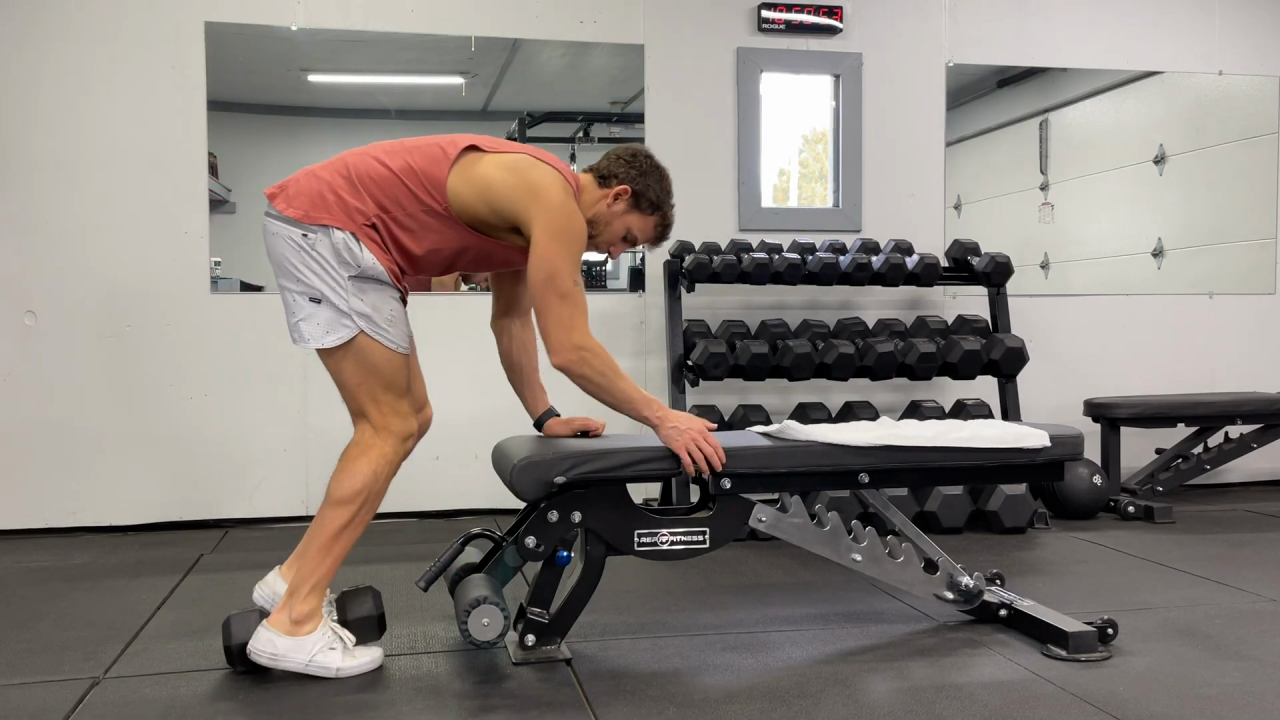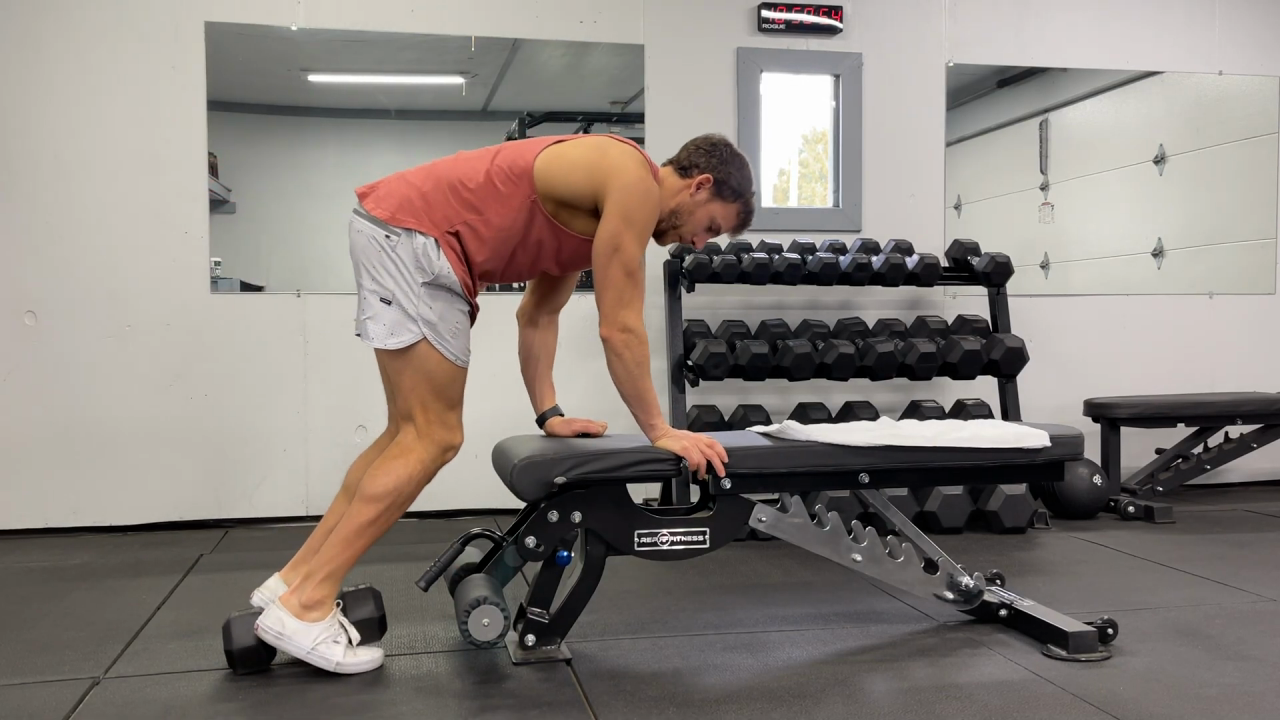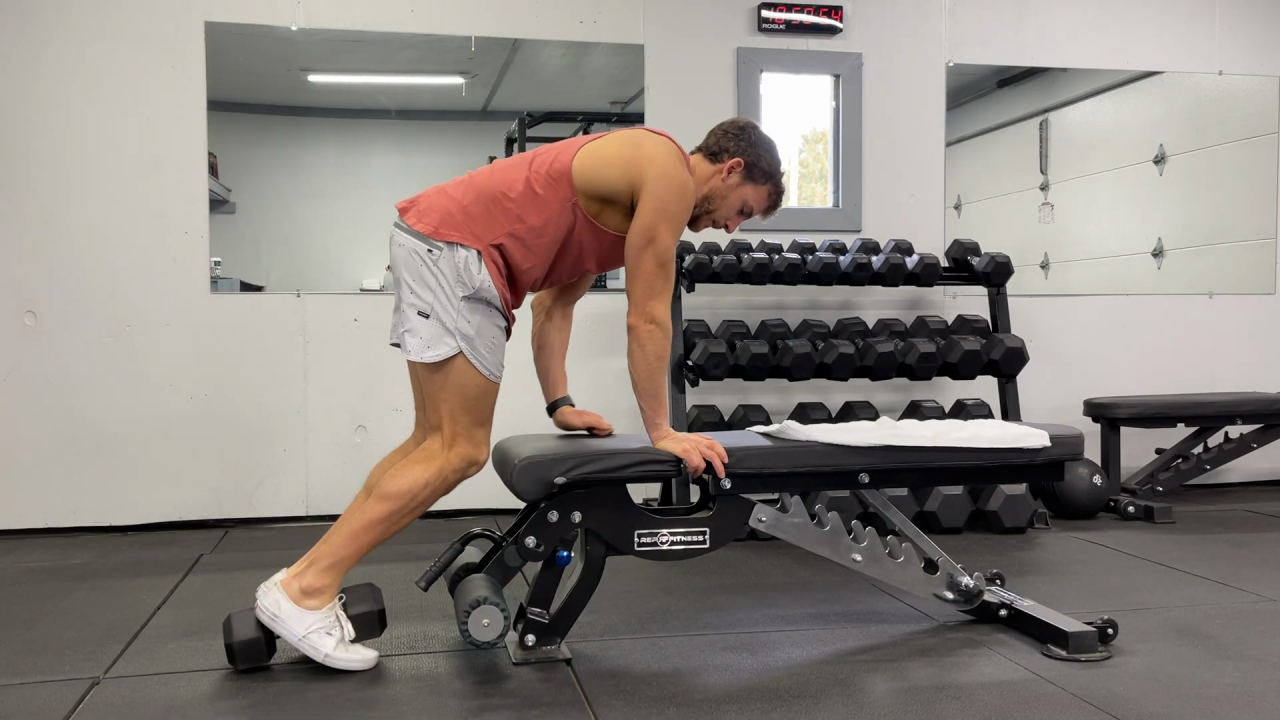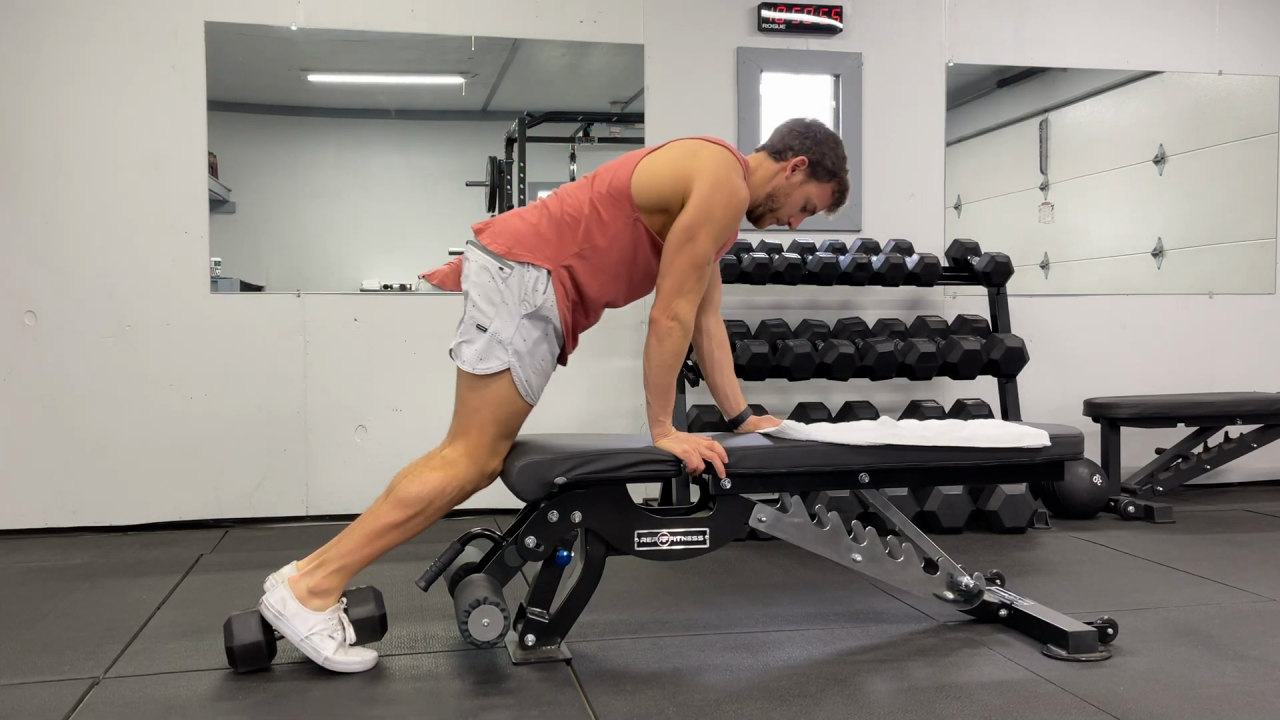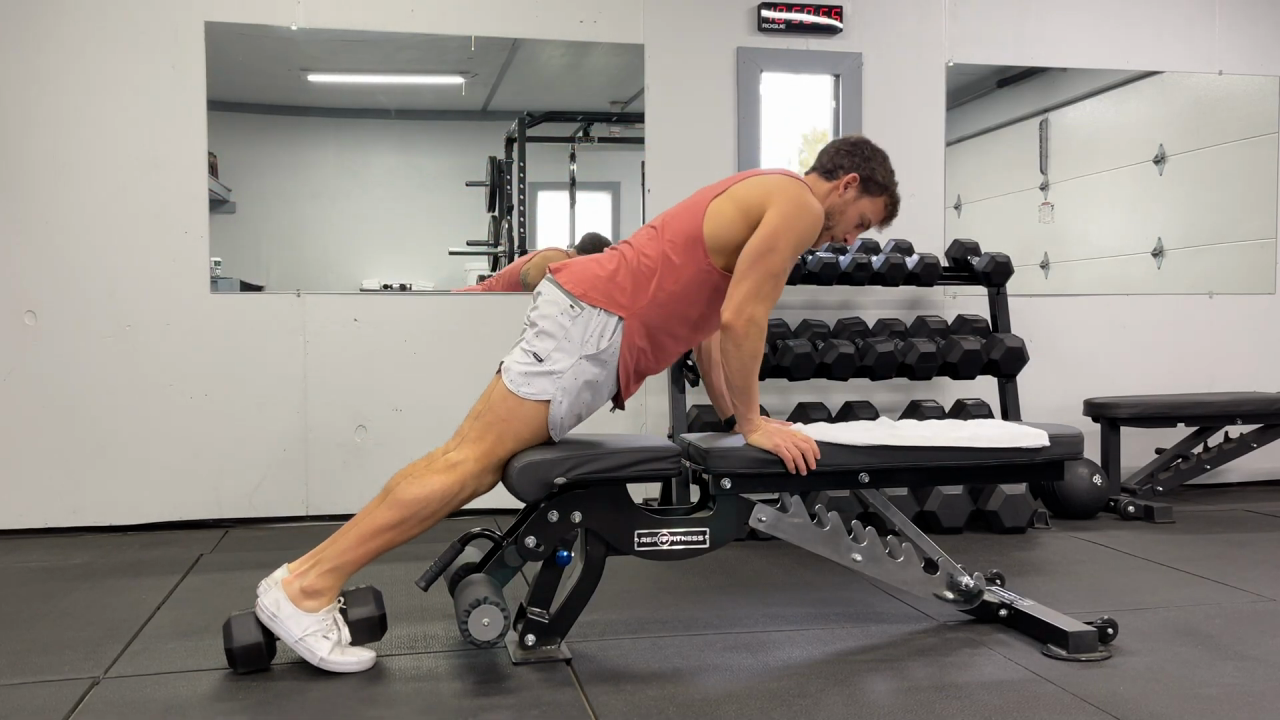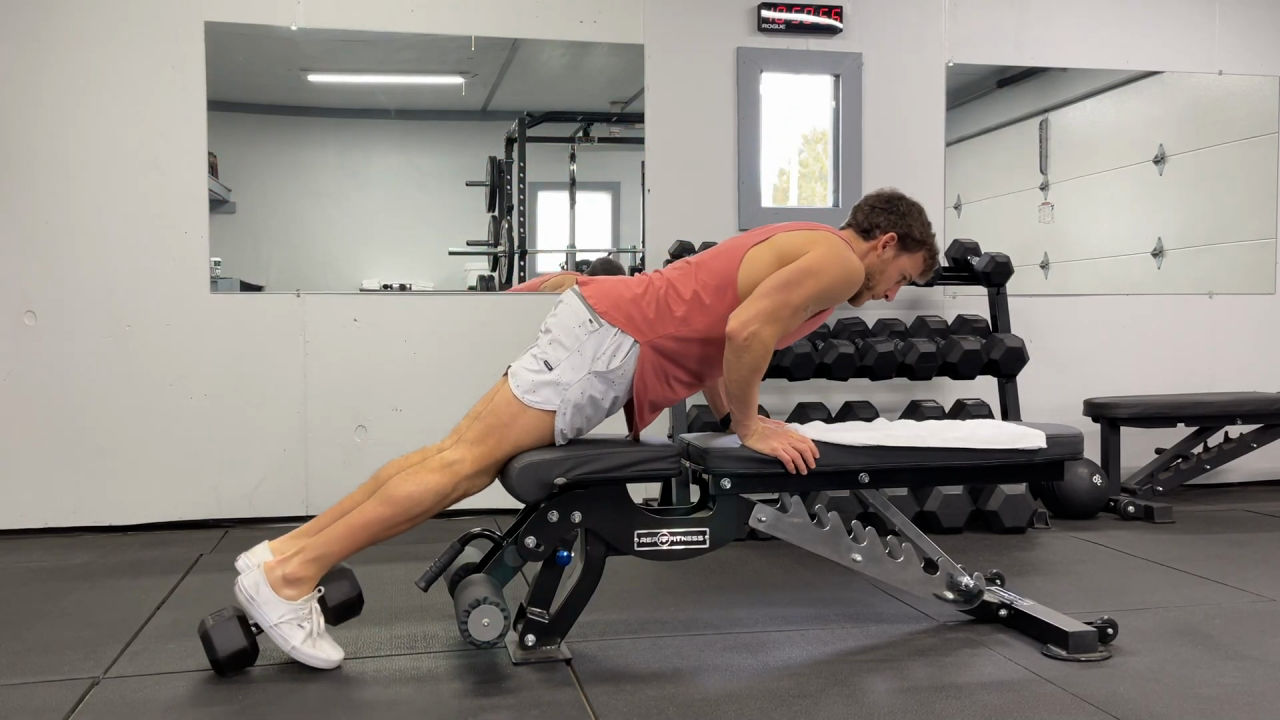
dt=0.5s
person 1, frame 1
left shoulder: (537, 201)
right shoulder: (556, 204)
left elbow: (511, 321)
right elbow: (570, 348)
left wrist: (544, 416)
right wrist: (662, 419)
left hip: (327, 226)
right hip: (324, 225)
left knee: (401, 420)
right knee: (392, 428)
left ankle: (295, 577)
right ankle: (294, 624)
person 1, frame 2
left shoulder: (599, 204)
right shoulder: (635, 183)
left elbow: (538, 316)
right elbow: (619, 328)
left wrist: (548, 414)
right wrist: (659, 431)
left hip: (398, 230)
right hip: (410, 233)
left knee: (412, 434)
right knee: (433, 438)
left ankle: (296, 581)
right ankle: (304, 608)
person 1, frame 3
left shoulder: (638, 182)
right shoulder: (669, 174)
left elbow: (552, 306)
right elbow: (648, 317)
left wrist: (560, 403)
right wrist: (660, 430)
left hip: (440, 245)
right hip: (453, 248)
left knee: (437, 443)
right knee: (458, 450)
left ankle: (302, 580)
right ankle: (305, 594)
person 1, frame 4
left shoulder: (713, 194)
right shoulder: (725, 183)
left elbow: (706, 322)
right elbow: (671, 314)
left wrist: (742, 417)
right wrist: (663, 431)
left hip: (519, 271)
right hip: (524, 273)
left knee: (468, 456)
right knee: (474, 459)
left ankle: (313, 577)
right ankle: (309, 589)
person 1, frame 5
left shoulder: (768, 200)
right shoulder: (799, 206)
left elbow: (708, 319)
right elbow: (741, 319)
left wrist: (731, 415)
right wrist: (750, 422)
left hip: (591, 313)
right hip: (595, 320)
left knee: (472, 462)
right knee: (472, 463)
left ankle: (307, 577)
right ankle: (304, 590)
person 1, frame 6
left shoulder: (801, 245)
right shoulder: (838, 262)
right elbow: (746, 331)
left wrist: (732, 418)
right wrist: (748, 426)
left hip: (610, 329)
right hip: (611, 339)
left knee: (463, 460)
right knee: (466, 461)
left ankle: (287, 556)
right ankle: (286, 574)
